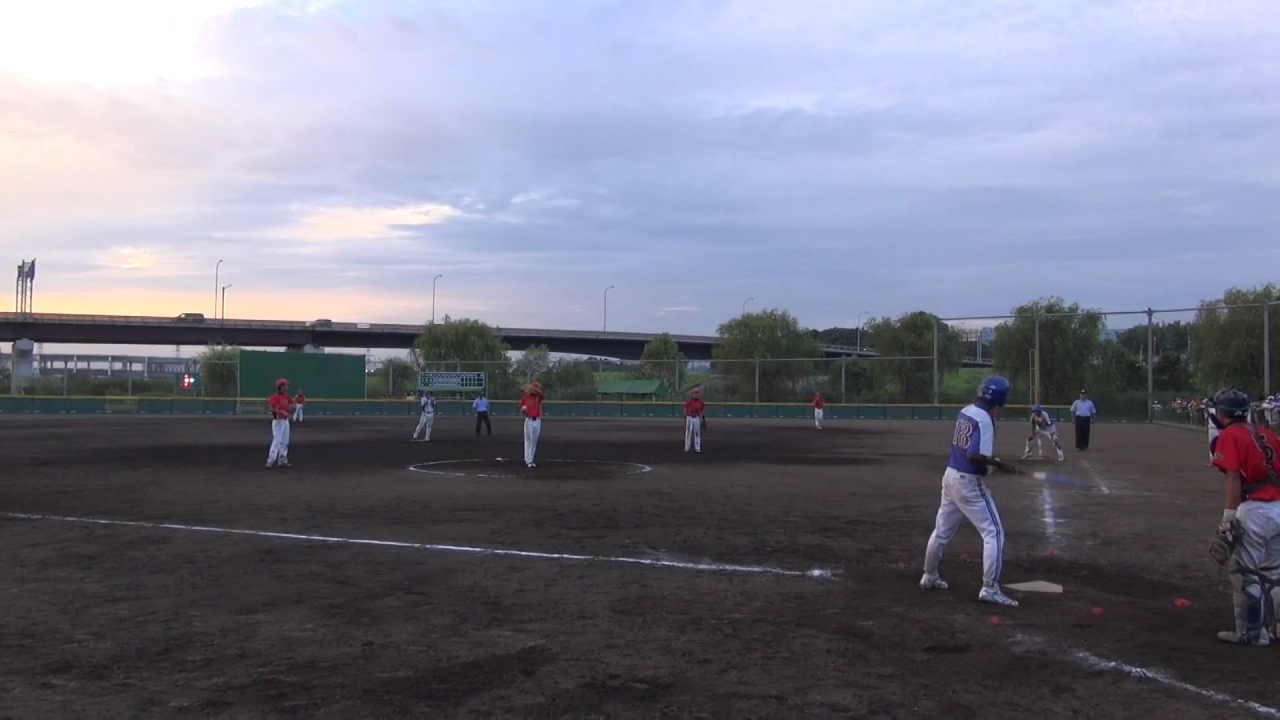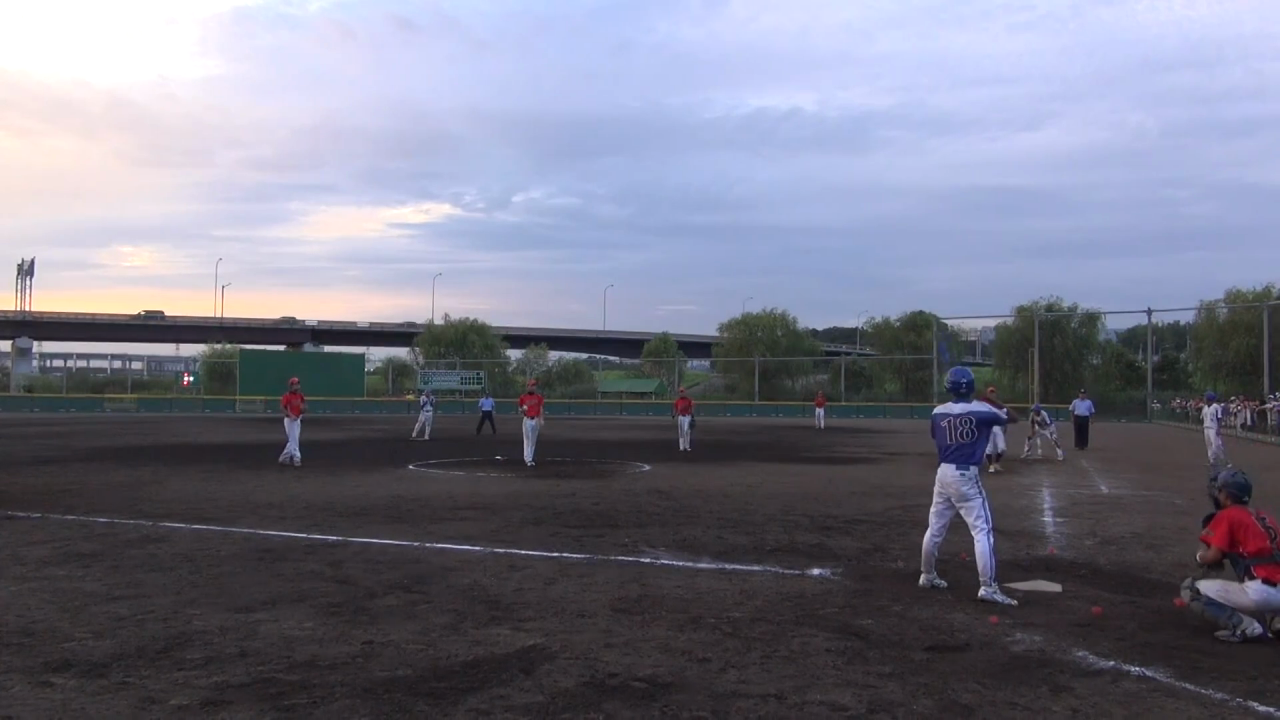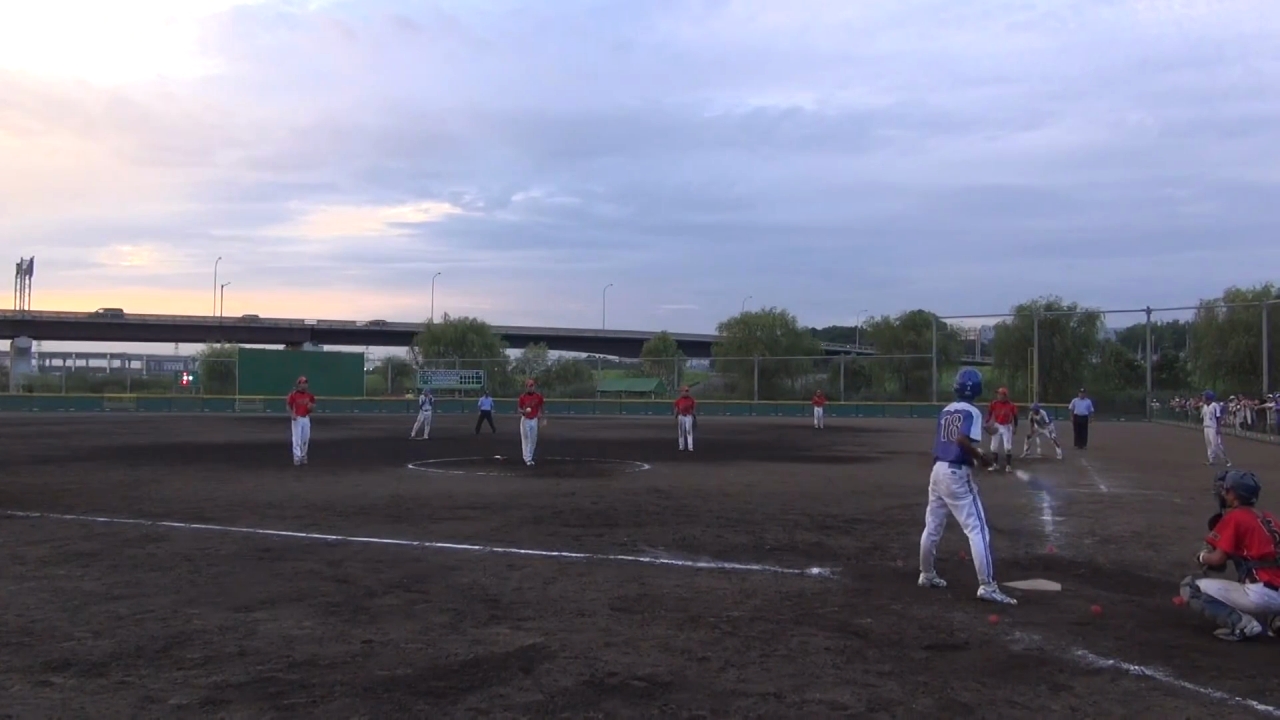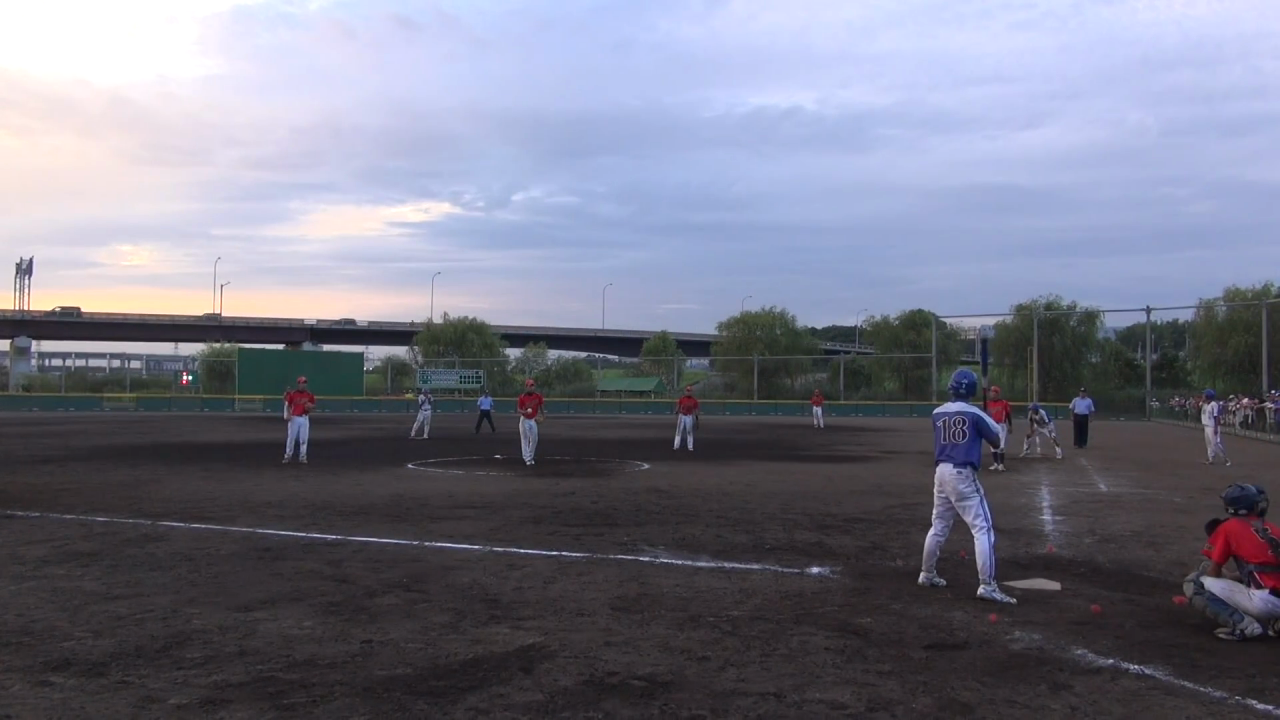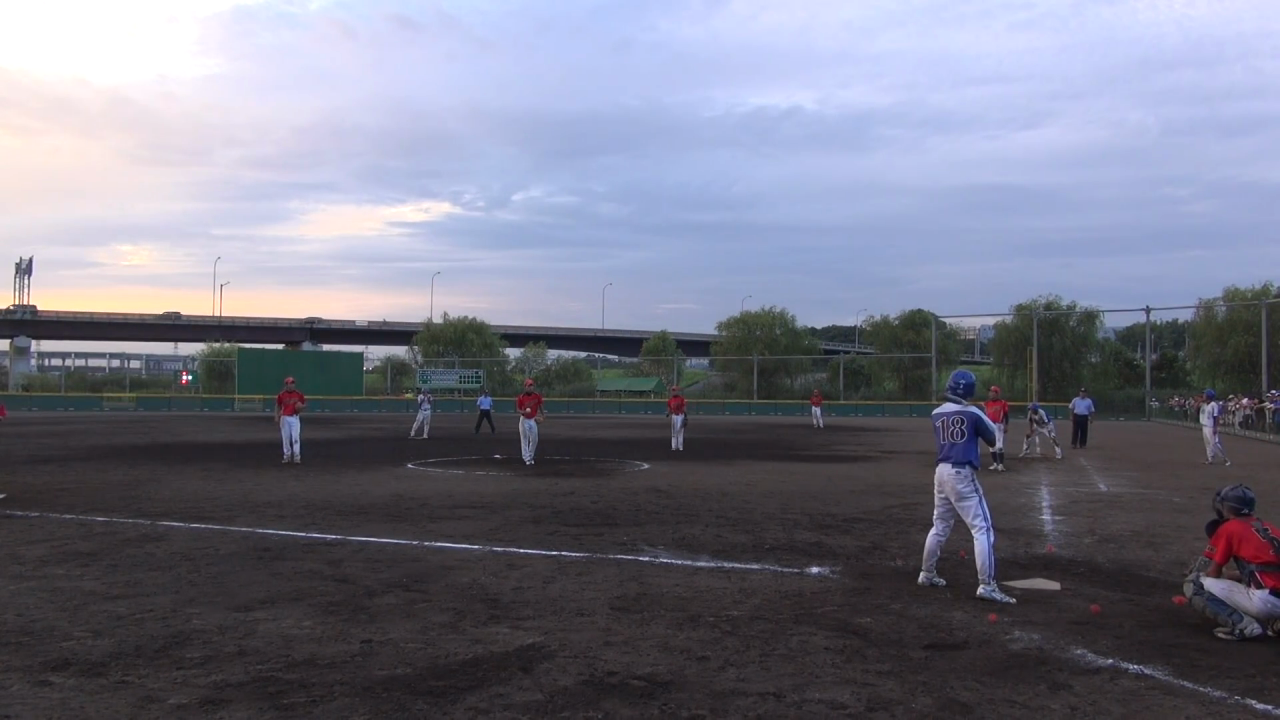
dt=0.7s
person 1, frame 1
left shoulder: (965, 412)
right shoulder: (984, 420)
right elbow: (974, 456)
left wrist: (994, 461)
right wrist: (998, 464)
left hip: (950, 476)
right hip: (968, 482)
left knee: (942, 530)
right knee: (993, 534)
left ankle: (929, 576)
right ankle: (990, 589)
person 1, frame 2
left shoulder: (937, 413)
right shoulder: (980, 412)
right elbow: (1012, 417)
right wrist: (989, 402)
left hip: (943, 474)
right hip: (966, 477)
left knee: (935, 528)
right knee: (982, 532)
left ankle: (927, 576)
right ankle: (988, 588)
person 1, frame 3
left shoulder: (946, 411)
right shoulder: (971, 412)
right elbow: (961, 439)
left wrist: (973, 455)
right wrist: (980, 457)
left hip: (938, 471)
right hip: (957, 474)
left knee: (932, 526)
right knee: (977, 530)
left ankle: (927, 575)
right ankle: (987, 586)
person 1, frame 4
left shoulder: (937, 413)
right shoulder: (974, 414)
right elbow: (996, 443)
right wrist: (986, 423)
left hip: (941, 473)
right hip: (963, 475)
left knee: (939, 526)
right knee: (983, 530)
left ankle: (927, 574)
right ankle: (987, 586)
person 1, frame 5
left shoulder: (937, 413)
right shoulder: (972, 413)
right elbow: (992, 441)
left hip: (941, 472)
right hip: (962, 475)
left knee: (940, 526)
right knee: (982, 530)
left ankle: (927, 574)
right ankle: (987, 585)
person 2, frame 1
left shoulder: (1230, 435)
left elbow: (1234, 480)
left wrist: (1228, 519)
left hip: (1256, 510)
left knee: (1242, 572)
left ankle: (1251, 633)
person 2, frame 2
left shoulder: (1226, 516)
right shoulder: (1262, 518)
left elbow: (1213, 556)
left wrist: (1200, 557)
right wrist: (1227, 555)
left hip: (1260, 593)
left knee: (1190, 589)
left ankle: (1244, 627)
person 2, frame 3
left shoulder: (1233, 518)
left elbow: (1218, 559)
left wrist: (1202, 556)
right wrist: (1233, 553)
left hip: (1260, 595)
left knee: (1189, 587)
left ankle: (1242, 624)
person 2, frame 4
left shoulder: (1228, 527)
left elbow: (1213, 573)
right wrist: (1231, 576)
left hip: (1262, 601)
left knee: (1193, 583)
left ankle: (1243, 625)
person 2, frame 5
left shoulder: (1228, 528)
left elbow: (1213, 574)
right wrist: (1228, 574)
left hip: (1263, 602)
left knee: (1193, 584)
left ankle: (1243, 625)
